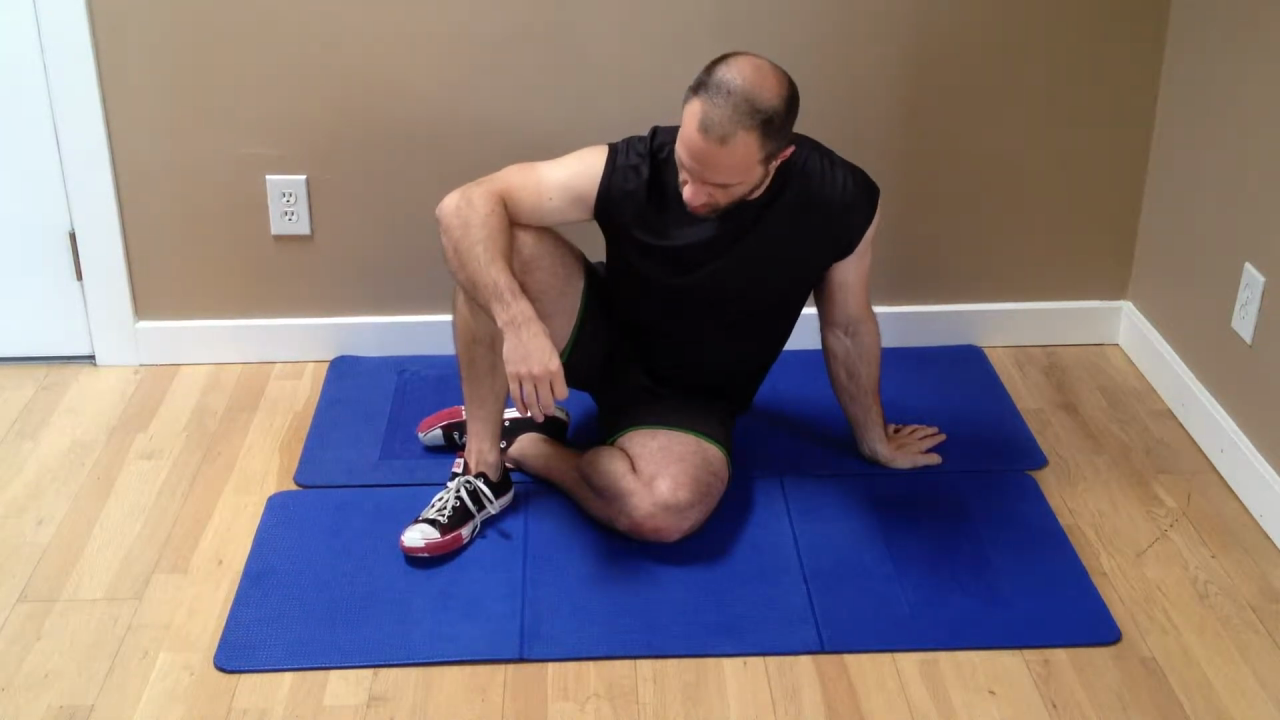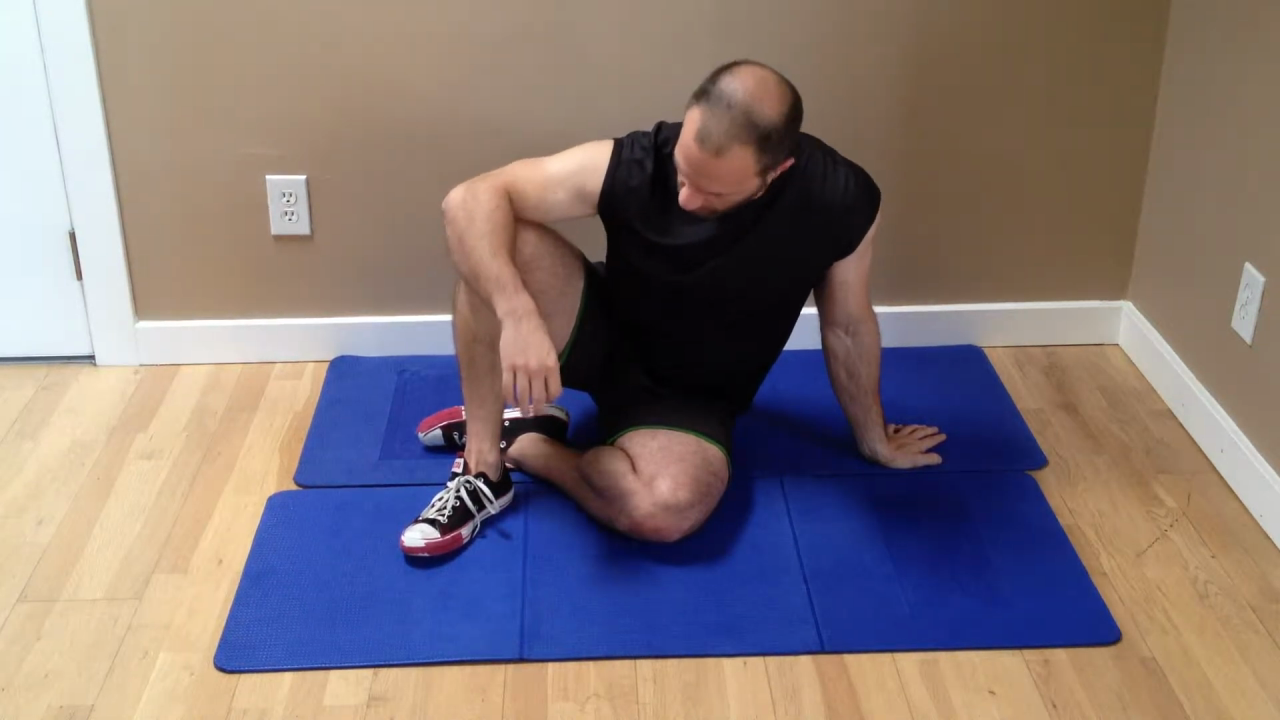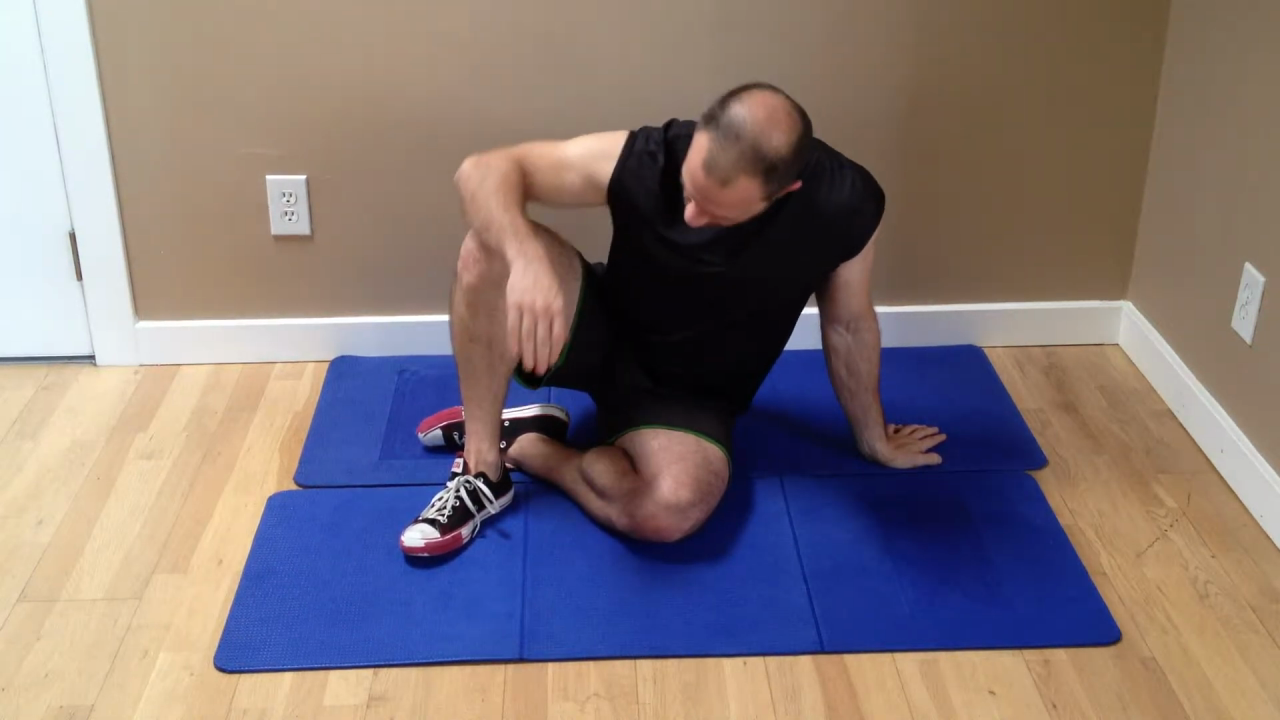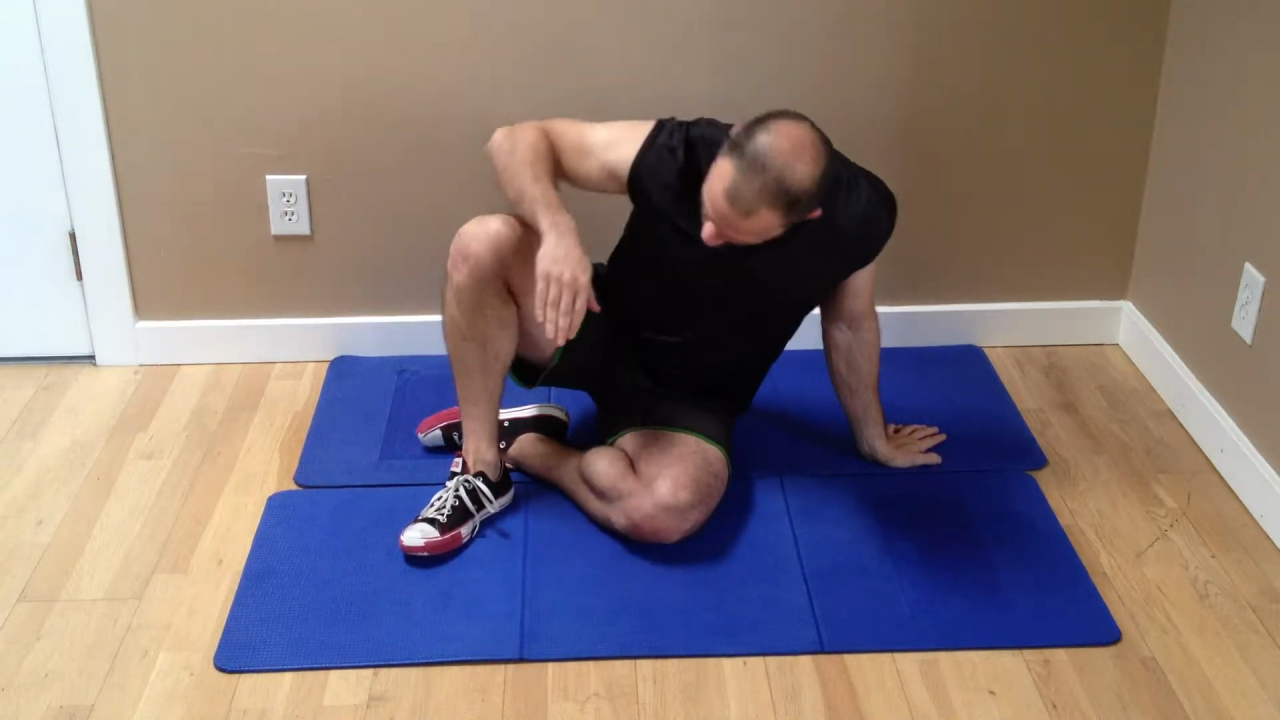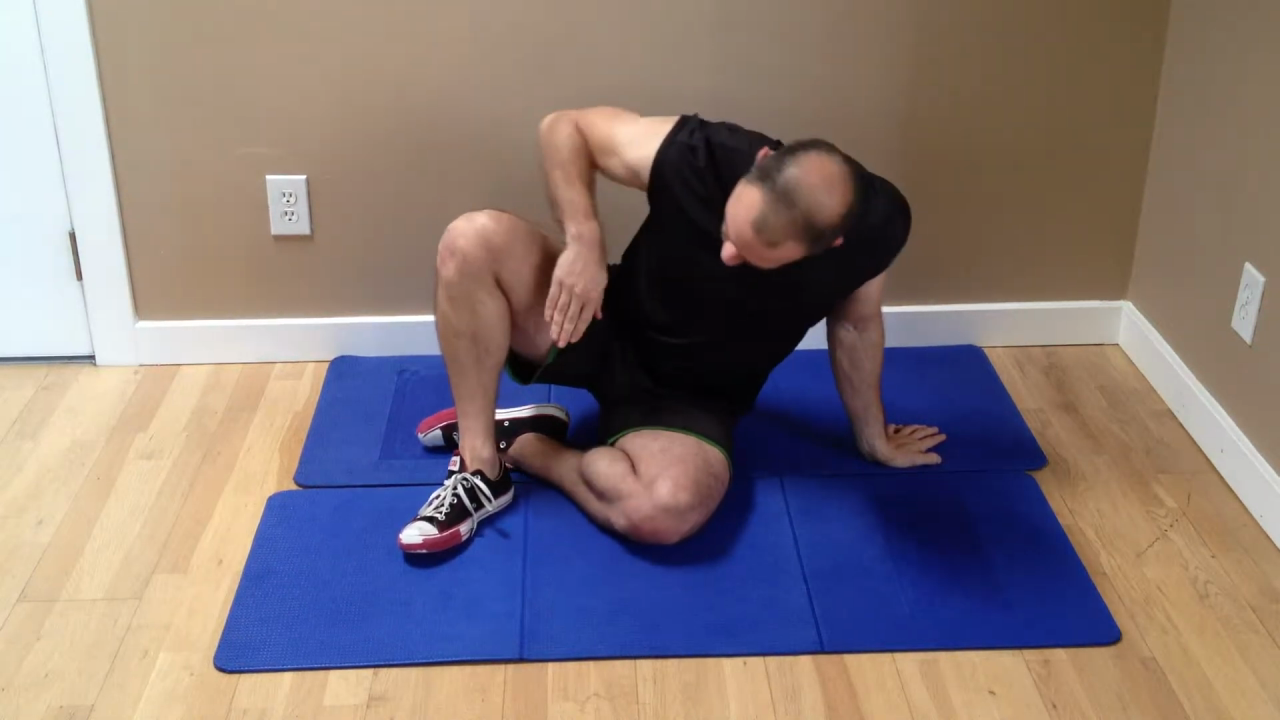
dt=0.2s
person 1, frame 1
left shoulder: (840, 202)
right shoulder: (626, 170)
left elbow: (848, 326)
right elbow: (465, 208)
left wrist: (873, 439)
right wrist: (521, 324)
left hip: (691, 395)
right hip: (604, 339)
left knee: (668, 509)
right knee: (499, 245)
left ankle: (518, 440)
right ankle: (483, 466)
person 1, frame 2
left shoulder: (842, 200)
right shoulder: (631, 166)
left elbow: (847, 325)
right elbow: (470, 200)
left wrist: (874, 438)
right wrist: (518, 316)
left hip: (691, 394)
right hip: (605, 337)
left knee: (668, 509)
right knee: (498, 246)
left ankle: (516, 440)
right ankle: (483, 467)
person 1, frame 3
left shoulder: (846, 204)
right shoulder: (645, 160)
left elbow: (849, 323)
right elbow: (482, 171)
left wrist: (873, 438)
right wrist: (527, 262)
left hip: (692, 393)
right hip: (605, 336)
left knee: (671, 508)
right knee: (489, 251)
left ankle: (518, 439)
right ankle: (482, 468)
person 1, frame 4
left shoulder: (859, 214)
right shoulder: (671, 154)
left elbow: (850, 322)
right elbow: (516, 140)
left wrist: (872, 437)
right wrist: (560, 236)
left hip: (693, 392)
right hip: (605, 333)
left knee: (669, 511)
right knee: (482, 247)
left ankle: (516, 440)
right ankle: (482, 468)
person 1, frame 5
left shoulder: (876, 224)
right shoulder: (695, 156)
left elbow: (856, 323)
right elbow: (564, 127)
left wrist: (873, 437)
right wrist: (584, 243)
left hip: (695, 394)
right hip: (608, 331)
left knee: (666, 512)
right knee: (472, 242)
left ankle: (514, 440)
right ankle: (480, 468)
